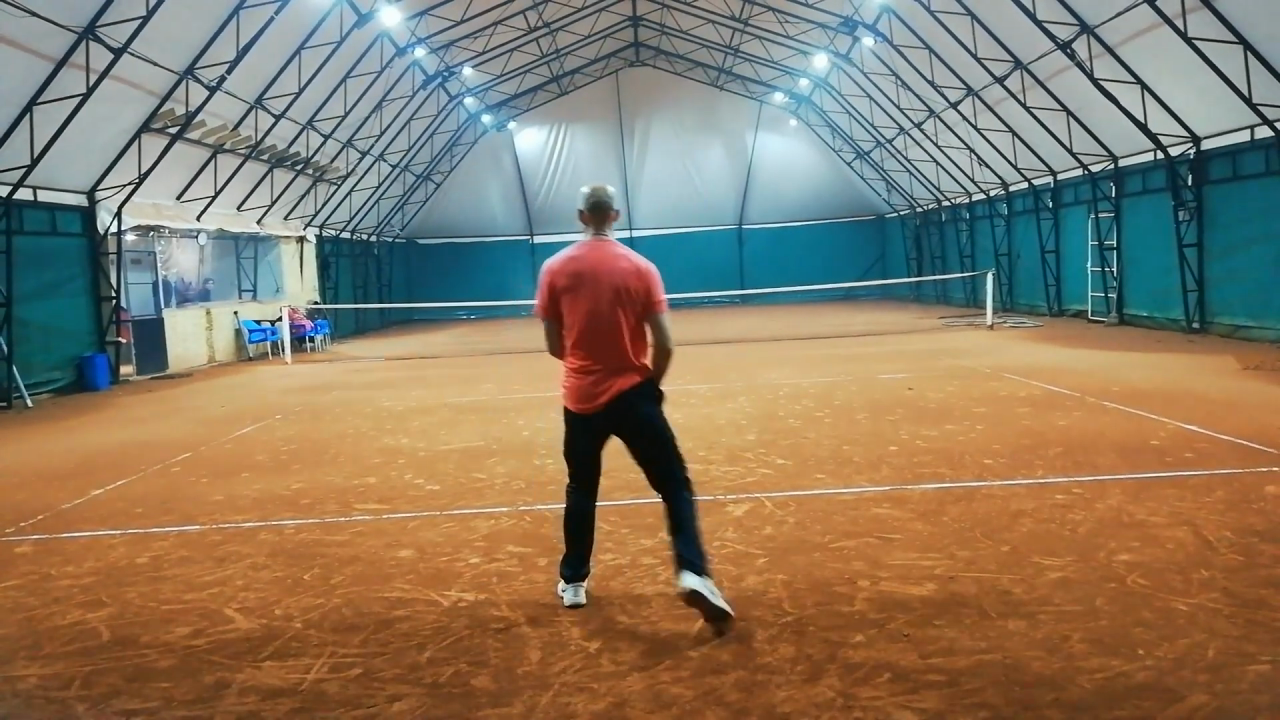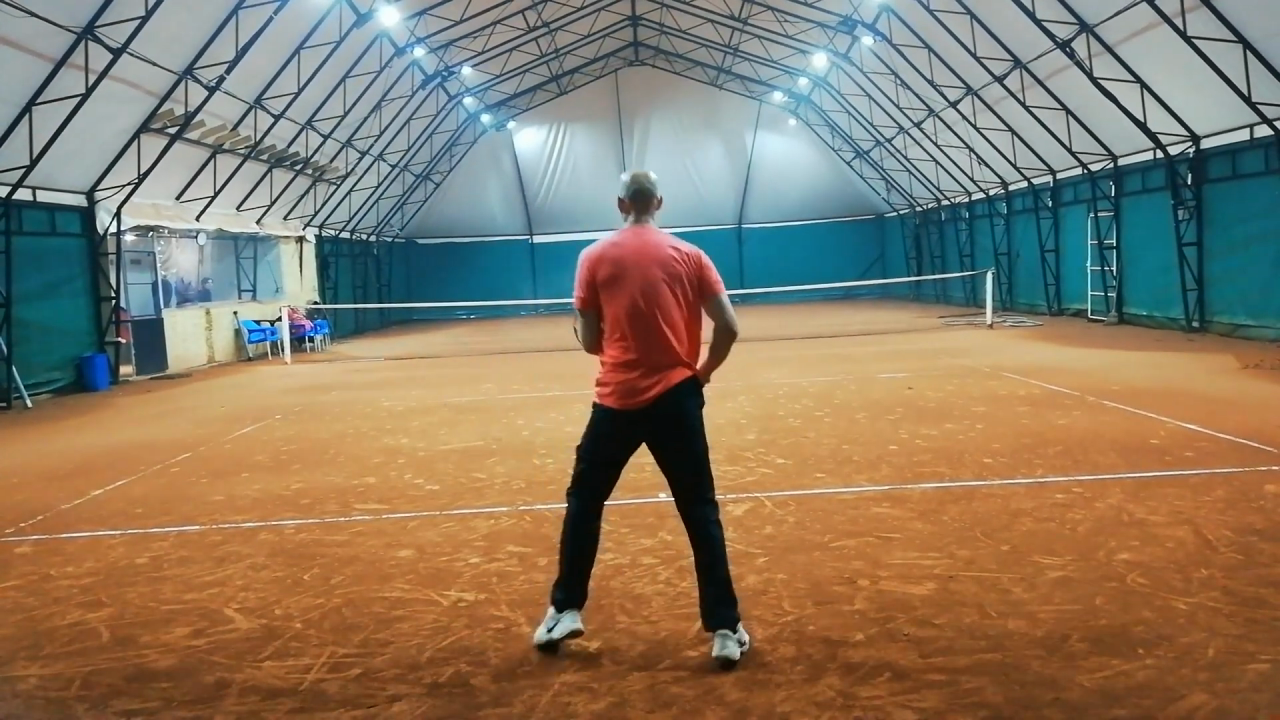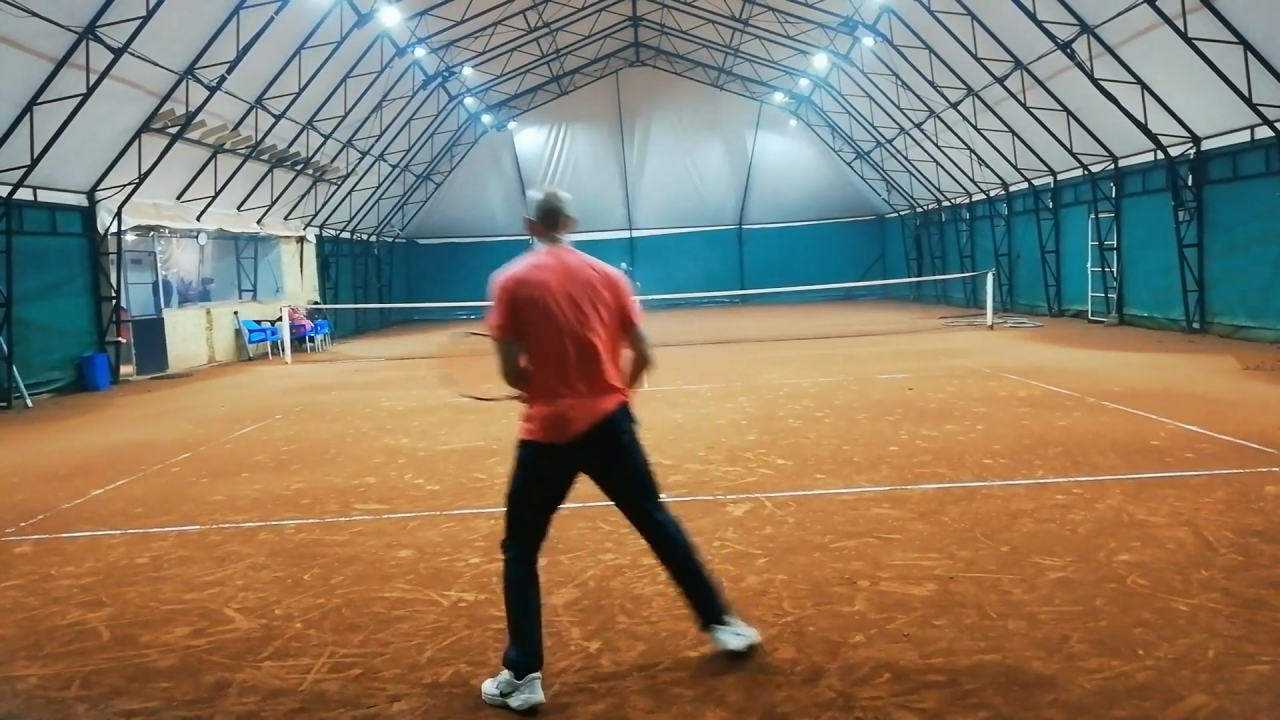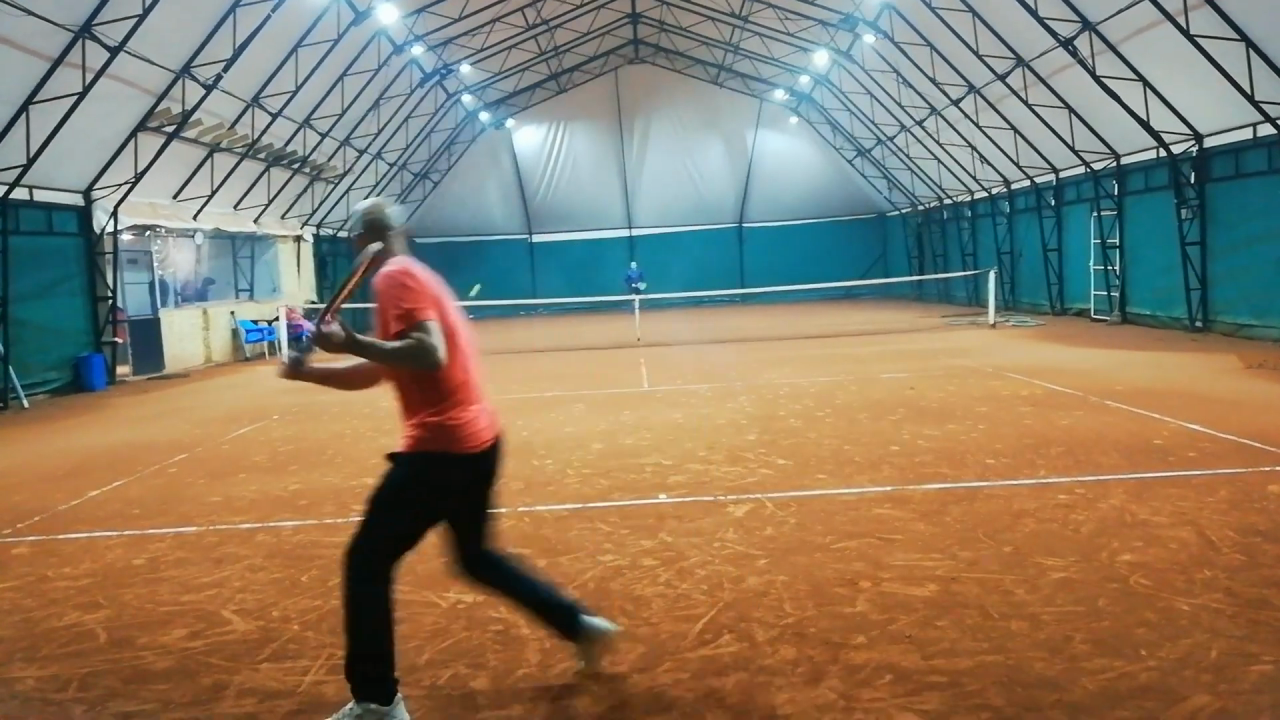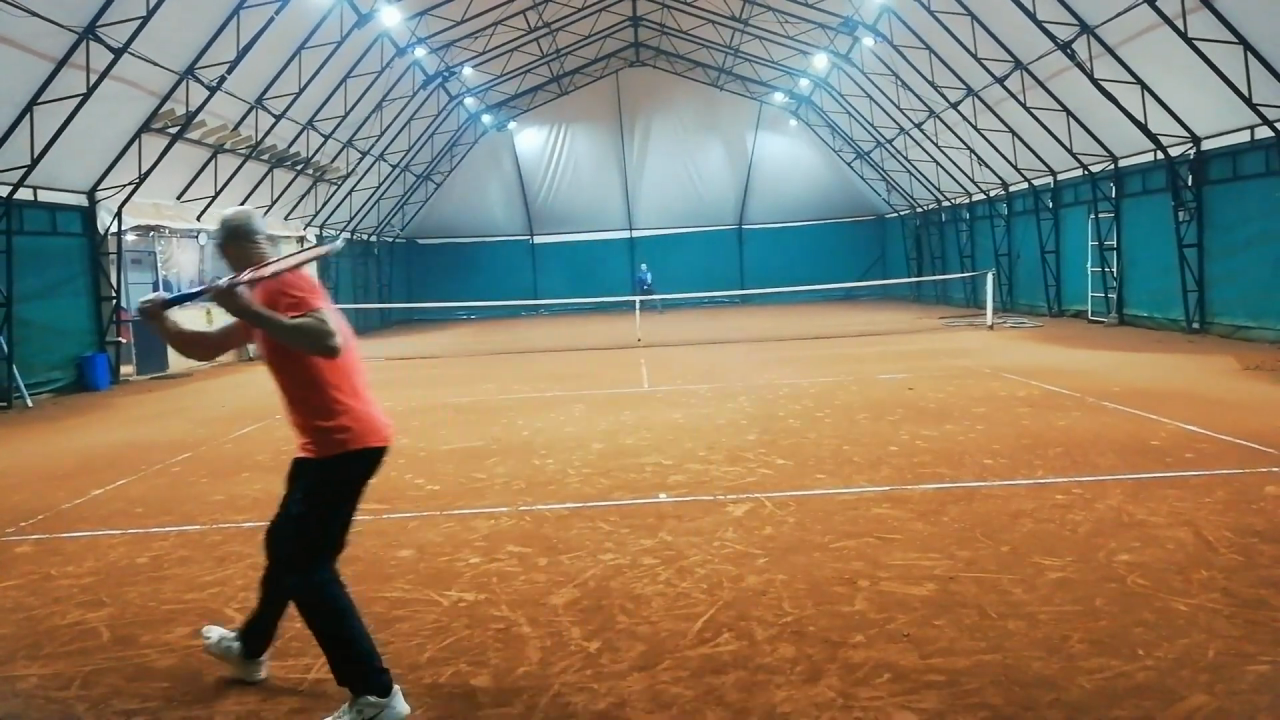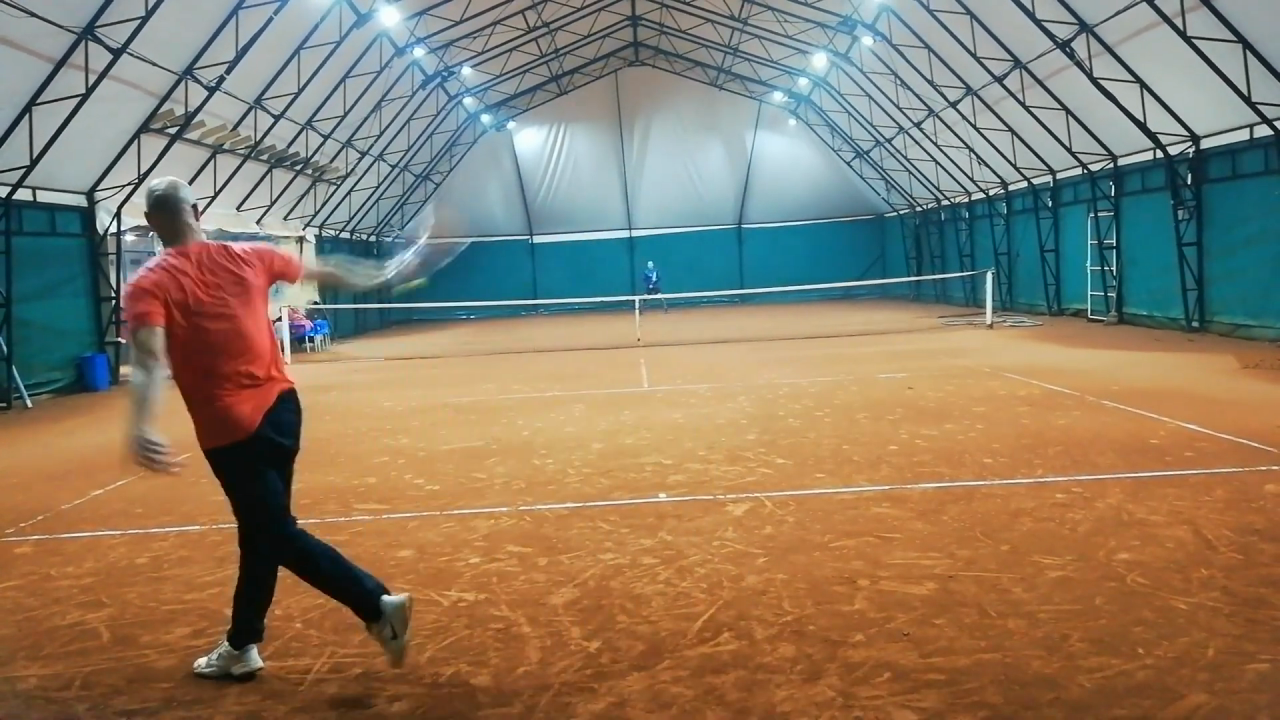
dt=0.4s
person 1, frame 1
left shoulder: (555, 268)
right shoulder: (641, 268)
left elbow: (554, 344)
right elbow: (663, 344)
right wrist: (651, 382)
left hip: (581, 400)
right hip: (633, 393)
left knee: (581, 491)
right knee: (675, 485)
left ankle: (573, 581)
right ankle: (693, 574)
person 1, frame 2
left shoulder: (595, 257)
right shoulder: (689, 255)
left elbow: (590, 342)
right elbow: (728, 328)
right wrist: (701, 372)
left hip: (616, 401)
right hip: (675, 397)
left knee: (583, 502)
right knee: (701, 512)
left ankle: (566, 610)
right ankle: (724, 629)
person 1, frame 3
left shoulder: (510, 281)
right shoulder: (608, 276)
left elbow: (512, 372)
right elbow: (642, 354)
left hip: (547, 433)
right hip: (609, 420)
left knee: (520, 549)
right knee: (657, 525)
left ankle: (523, 673)
right ankle: (719, 624)
person 1, frame 4
left shoulder: (394, 278)
right shoulder: (422, 278)
left elbow: (429, 358)
right elbow: (375, 372)
left wrist: (350, 343)
right wrist: (311, 372)
left hip: (440, 445)
right hip: (478, 438)
left knee: (366, 562)
right knee: (474, 557)
right ankle: (581, 626)
person 1, frame 5
left shoulder: (283, 280)
right shoulder: (263, 293)
left elbow: (329, 342)
right elbow: (205, 347)
left wrist: (250, 312)
right wrist: (163, 323)
left hip: (344, 441)
right hip: (339, 438)
left knee: (304, 566)
right knee: (288, 543)
right ankle: (249, 647)
person 1, frame 6
left shoulder: (147, 285)
right shoulder: (248, 257)
left elbow: (149, 361)
right elbow: (316, 272)
left wrist: (141, 428)
left hip: (231, 435)
right hip: (281, 408)
left knee: (278, 536)
right knee: (260, 531)
left ankle: (378, 604)
right ankle: (241, 646)
